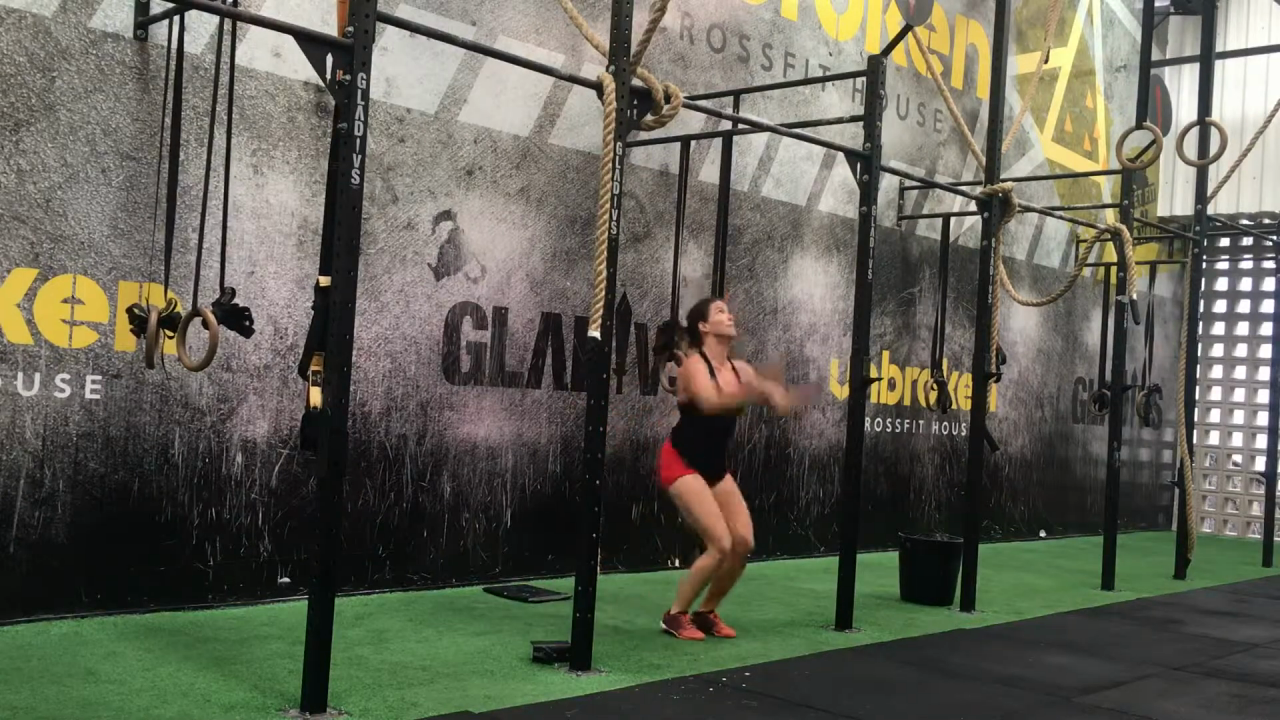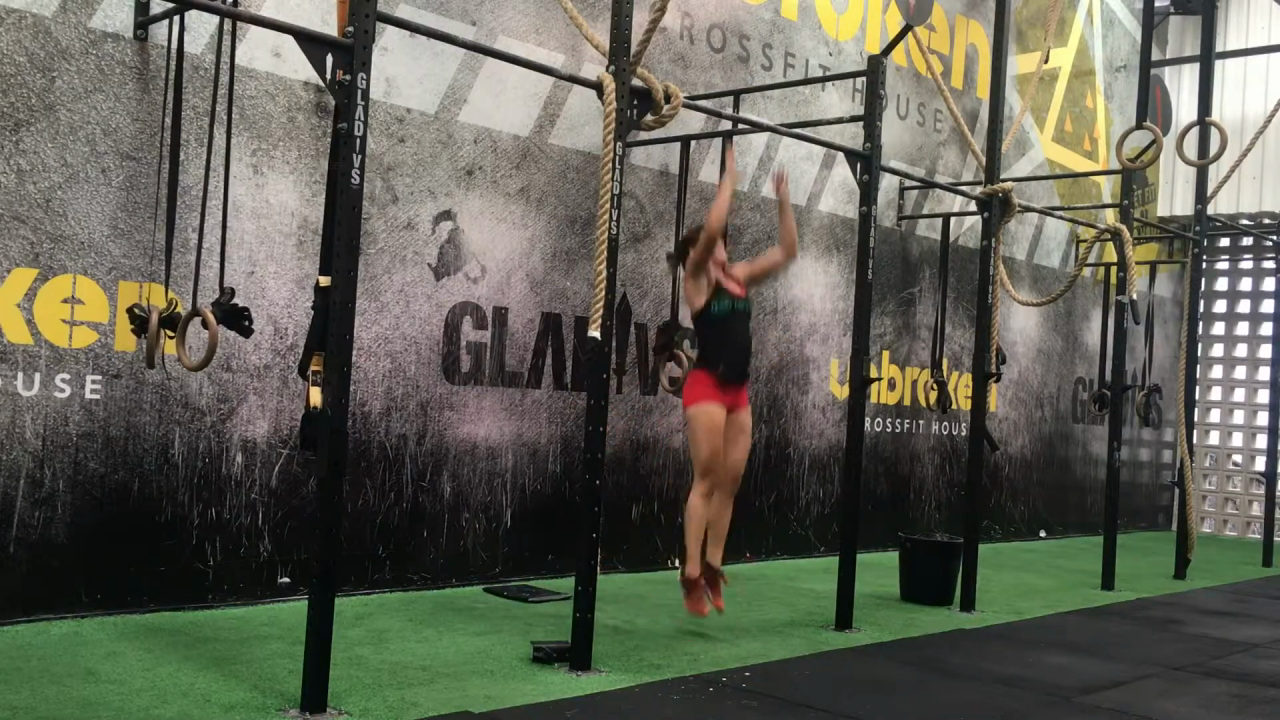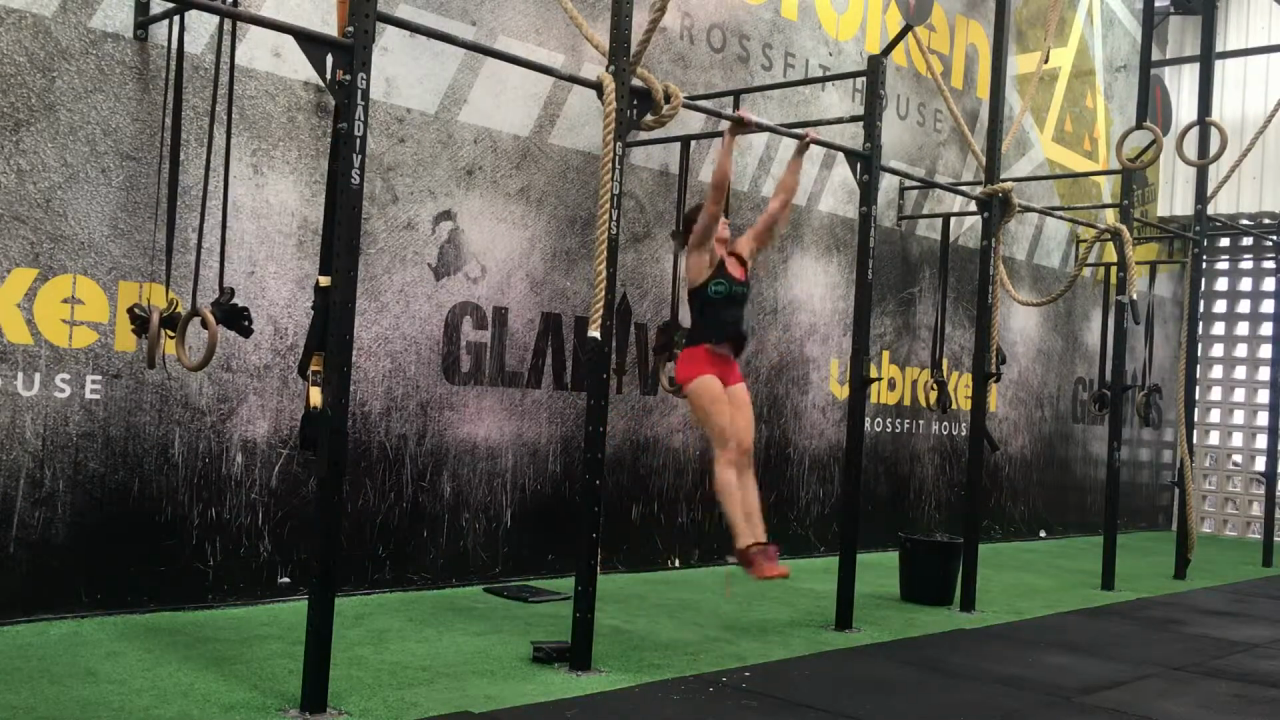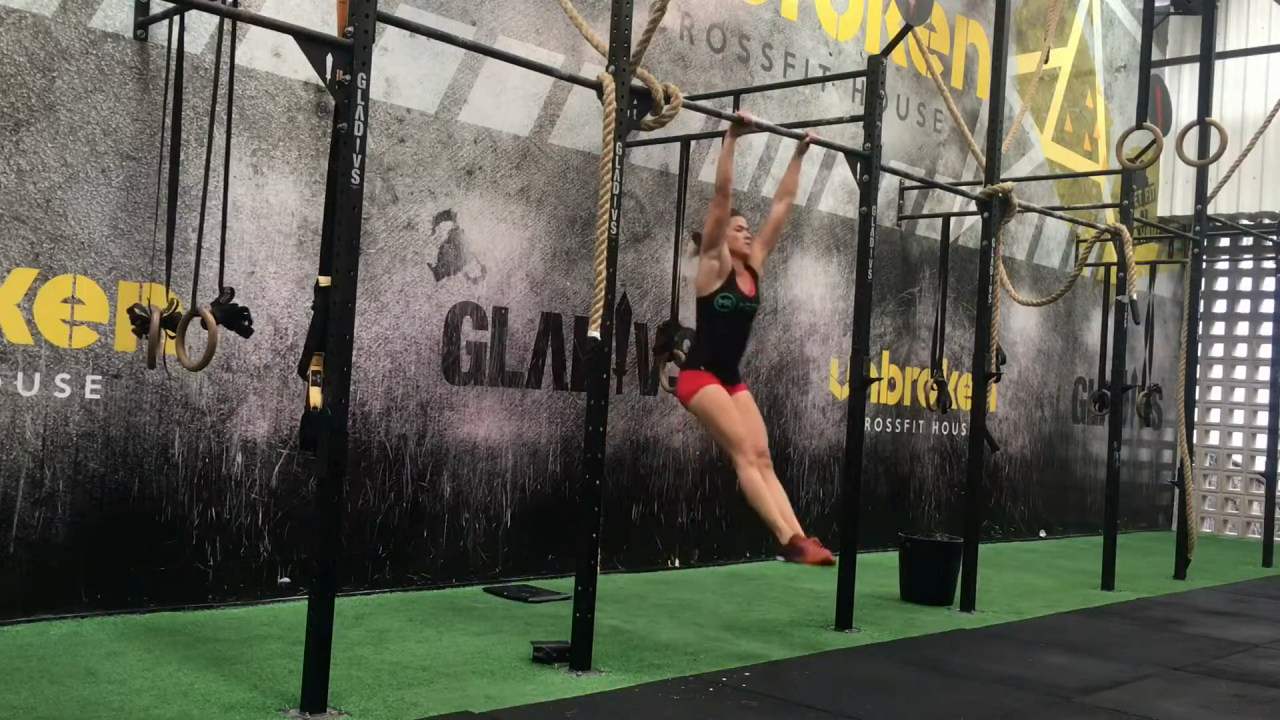
dt=0.2s
person 1, frame 1
left shoulder: (737, 368)
right shoulder: (692, 366)
left elbow: (774, 398)
right elbow: (710, 403)
left wrist: (783, 396)
right wrist: (746, 389)
left hip: (716, 467)
right hip: (681, 464)
left knee: (744, 544)
right knee: (721, 547)
left ankle: (706, 613)
right ankle: (676, 615)
person 1, frame 2
left shoulder: (738, 276)
right shoulder: (698, 278)
left elbow: (786, 252)
right elbow: (713, 225)
left wrist: (785, 202)
right wrist: (729, 174)
left hip: (738, 391)
right hip: (706, 387)
left knee: (728, 485)
right knee: (707, 482)
left ankle: (712, 566)
right ankle: (692, 575)
person 1, frame 3
left shoulder: (742, 254)
right shoulder: (703, 255)
left elbow: (780, 202)
right elbow: (718, 192)
left wrist: (799, 155)
right wrist: (732, 136)
left hip: (730, 366)
right hip: (699, 361)
left knee: (744, 455)
right knee: (728, 452)
left ankle: (759, 544)
right ankle: (748, 546)
person 1, frame 4
left shoulder: (754, 263)
right shoulder: (714, 264)
left elbow: (784, 203)
right elbow: (722, 196)
left wrist: (800, 154)
right wrist: (732, 138)
left hip: (732, 379)
right hip: (700, 376)
left knee: (762, 458)
right knee: (747, 453)
left ankle: (798, 537)
right ankle: (791, 540)
